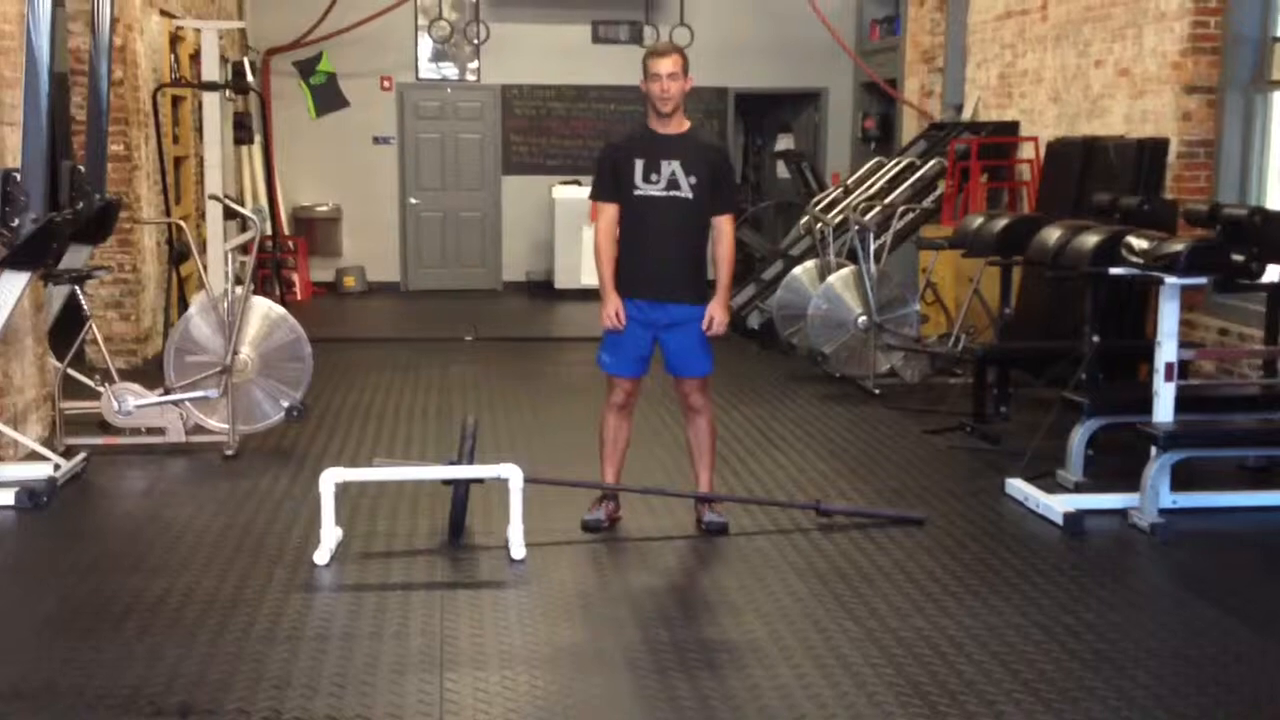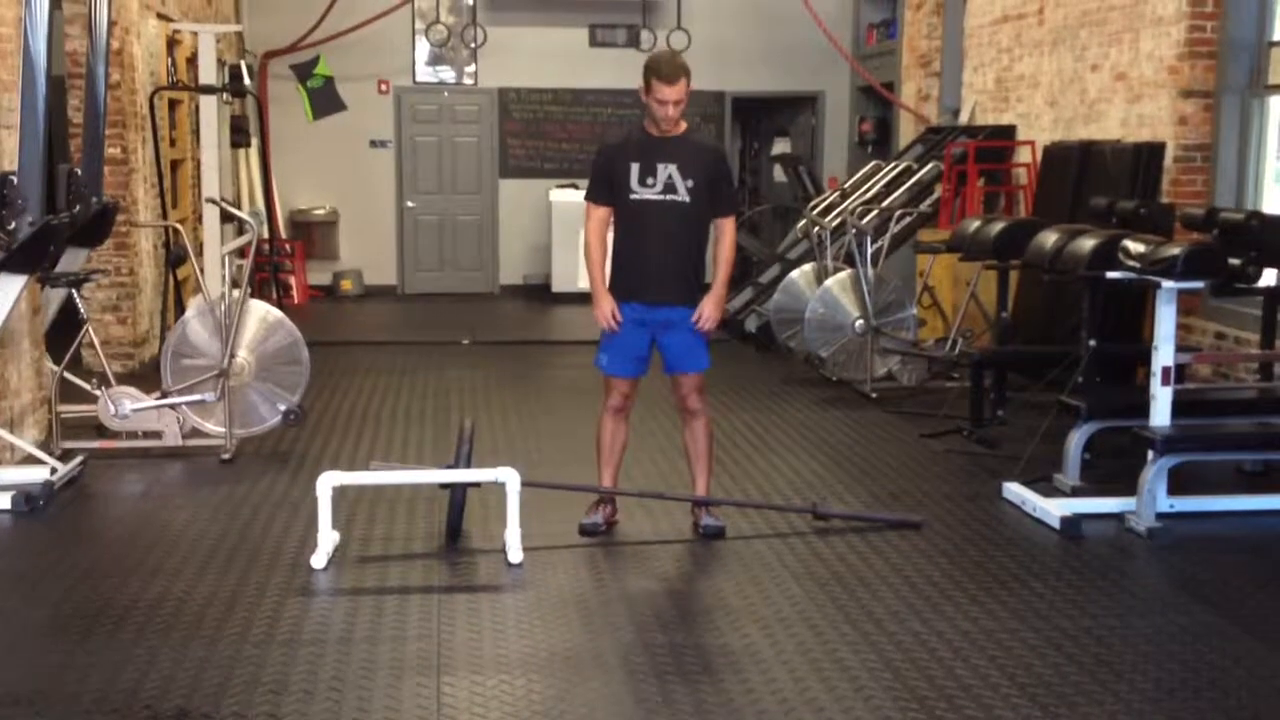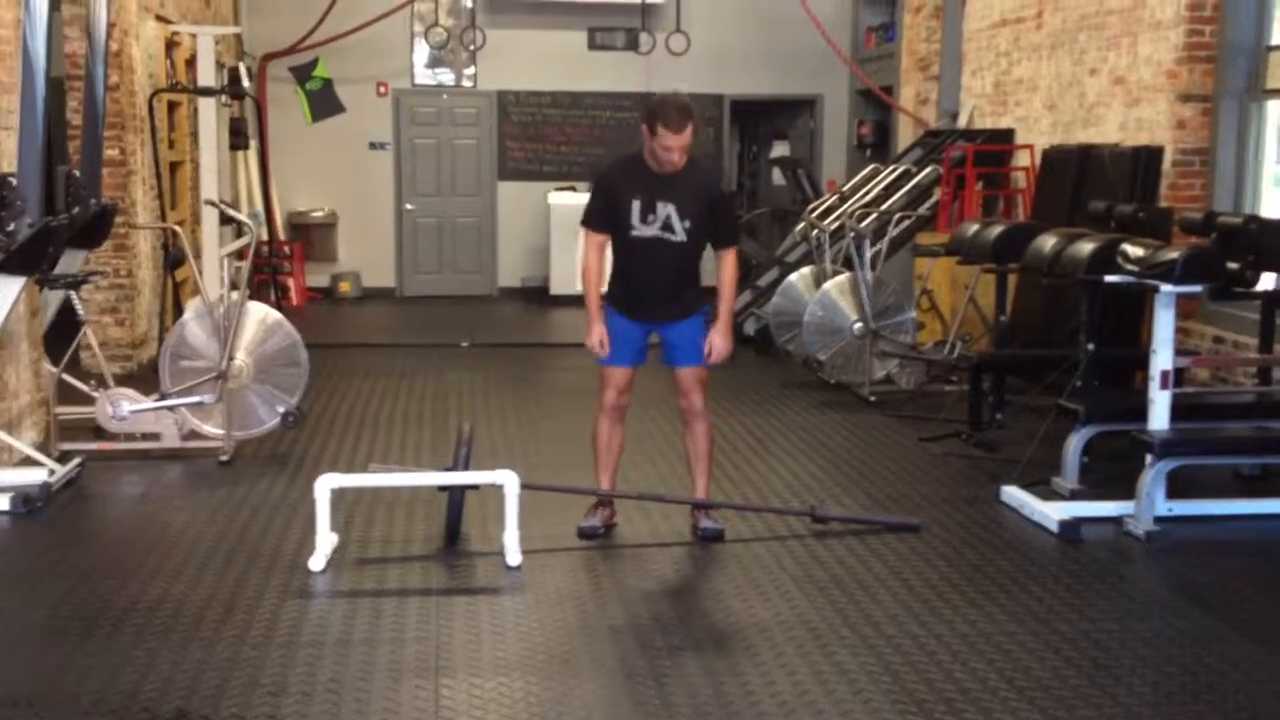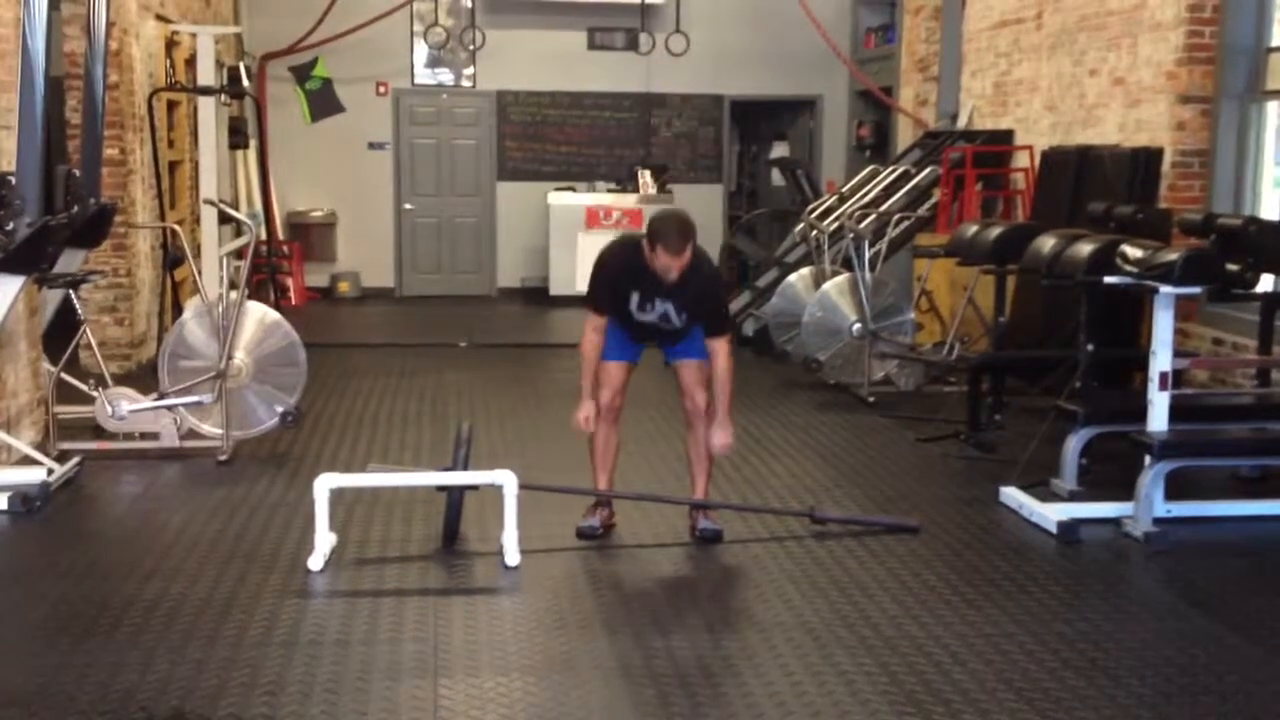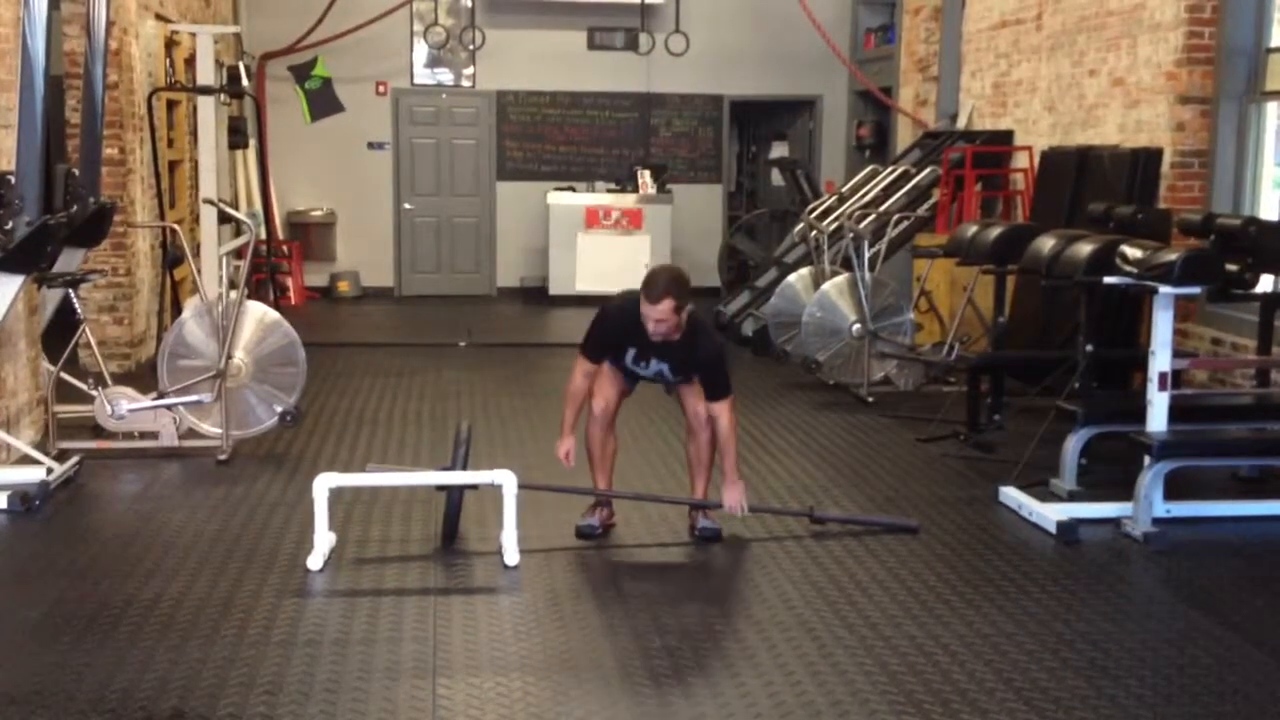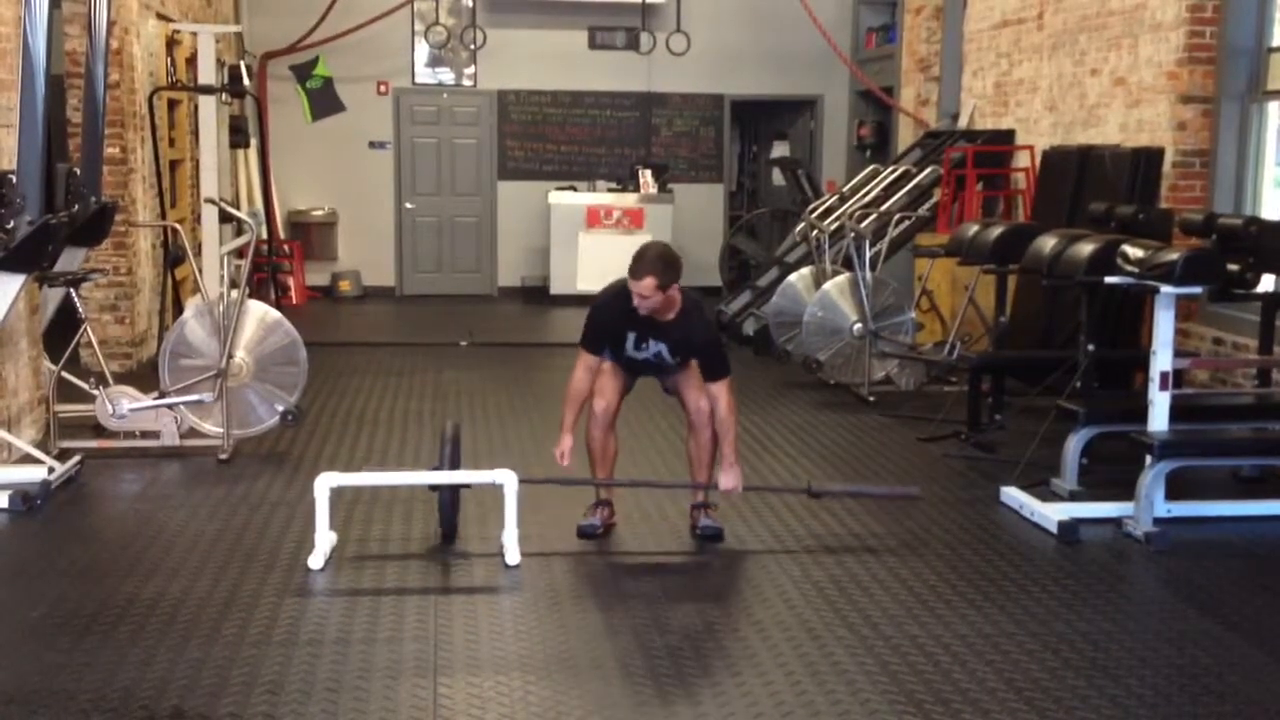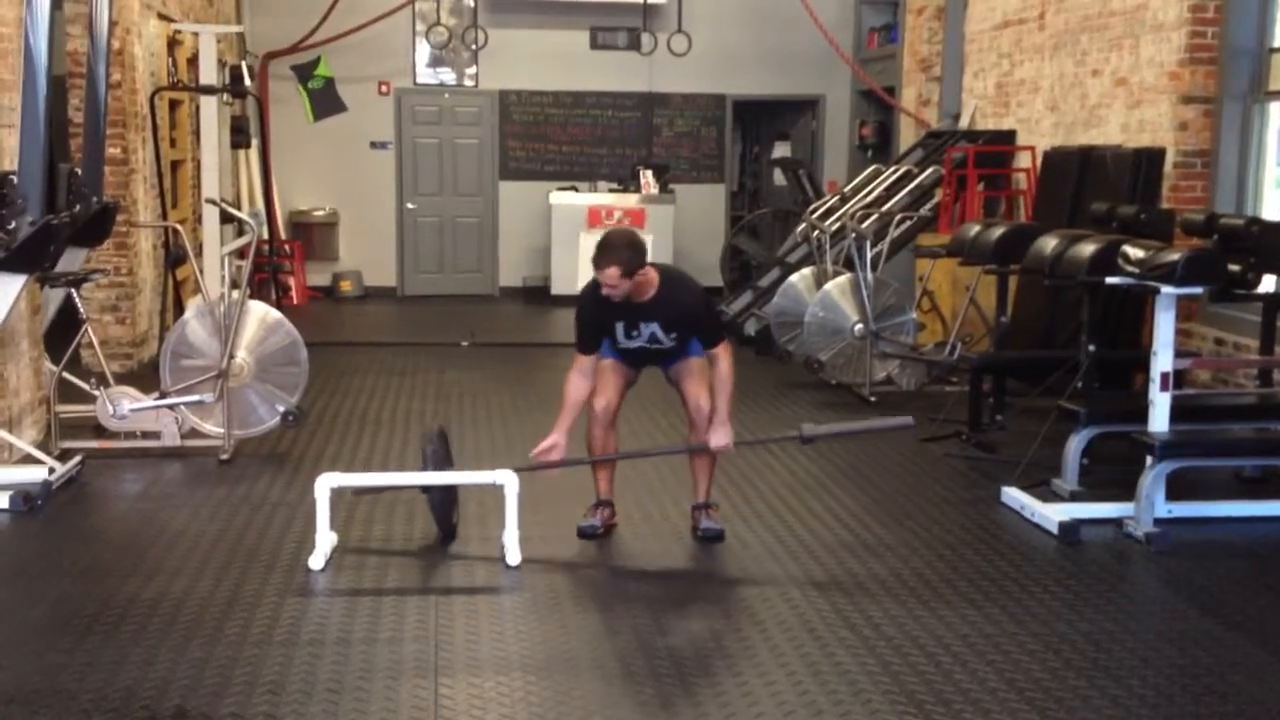
dt=0.4s
person 1, frame 1
left shoulder: (711, 156)
right shoulder: (619, 153)
left elbow: (723, 230)
right elbow: (605, 226)
left wrist: (721, 298)
right wrist: (608, 293)
left hip: (689, 304)
right hip: (631, 300)
left knee: (696, 399)
right knee: (620, 397)
left ankle: (705, 498)
right ankle: (609, 496)
person 1, frame 2
left shoulder: (708, 156)
right shoulder: (615, 154)
left elbow: (726, 228)
right elbow: (596, 224)
left wrist: (718, 293)
right wrist: (599, 292)
left hip: (687, 305)
right hip: (626, 303)
left knee: (693, 402)
right knee: (617, 400)
left ankle: (702, 501)
right ankle: (606, 499)
person 1, frame 3
left shoulder: (708, 186)
right shoulder: (614, 178)
left elbow: (727, 255)
right elbow: (594, 248)
left wrist: (723, 323)
right wrist: (594, 317)
left hip: (685, 312)
right hip: (625, 309)
left knee: (694, 403)
right knee: (612, 401)
left ankle: (701, 506)
right ankle: (604, 503)
person 1, frame 4
left shoulder: (705, 275)
right shoulder: (616, 259)
left elbow: (720, 347)
right elbow: (595, 328)
left wrist: (722, 421)
right wrist: (587, 397)
left hip: (684, 330)
right hip: (624, 324)
left knee: (698, 404)
right knee: (607, 402)
left ankle: (699, 507)
right ankle: (602, 504)
person 1, frame 5
left shoulder: (704, 343)
right shoulder: (616, 314)
left elbow: (722, 414)
right elbow: (584, 372)
left wrist: (732, 480)
right wrist: (567, 432)
left hip: (680, 370)
right hip: (624, 362)
left knee: (701, 415)
right knee: (600, 408)
left ankle: (699, 508)
right ankle: (602, 504)
person 1, frame 6
left shoulder: (697, 322)
right shoulder: (610, 302)
left elbow: (721, 396)
right elbow: (586, 367)
left wrist: (729, 464)
right wrist: (567, 432)
left hip: (678, 361)
right hip: (621, 356)
left knee: (702, 410)
right knee: (601, 409)
left ankle: (700, 506)
right ankle: (603, 504)
person 1, frame 7
left shoulder: (685, 293)
right shoulder: (593, 299)
left elbow: (721, 353)
right elbow: (582, 371)
left wrist: (722, 422)
right wrist: (560, 433)
left hip: (680, 346)
right hip: (621, 349)
left knee: (702, 408)
right knee: (601, 407)
left ankle: (702, 506)
right ankle: (604, 504)
